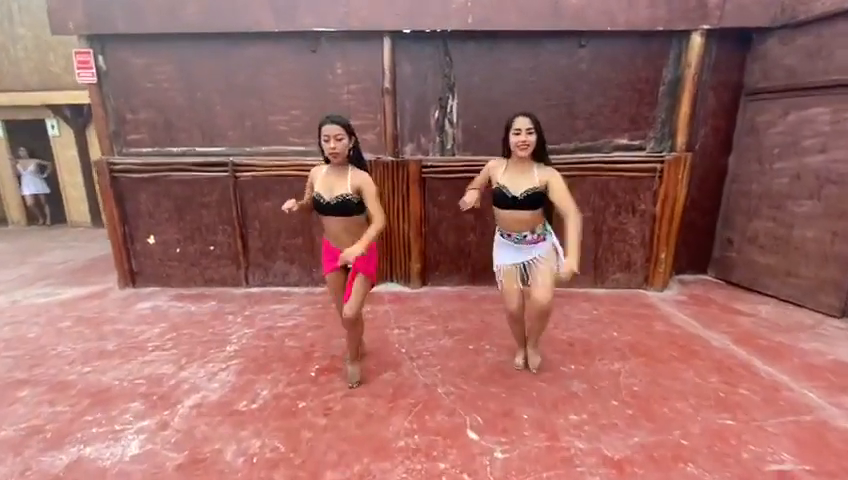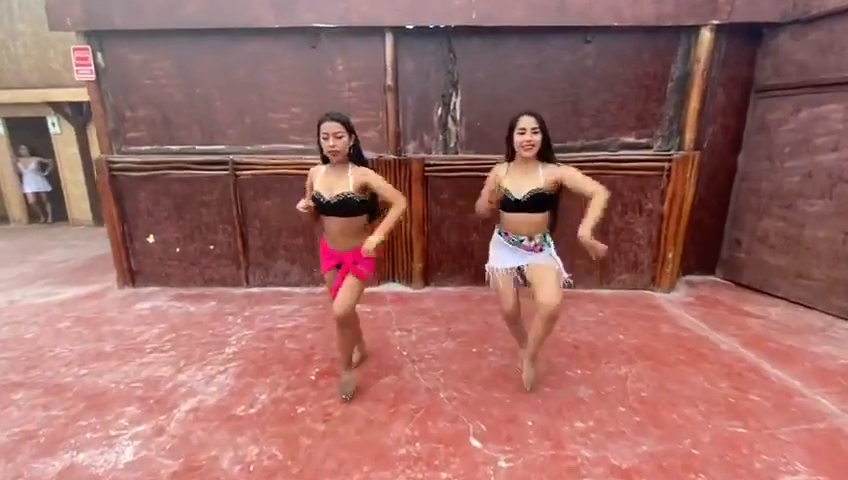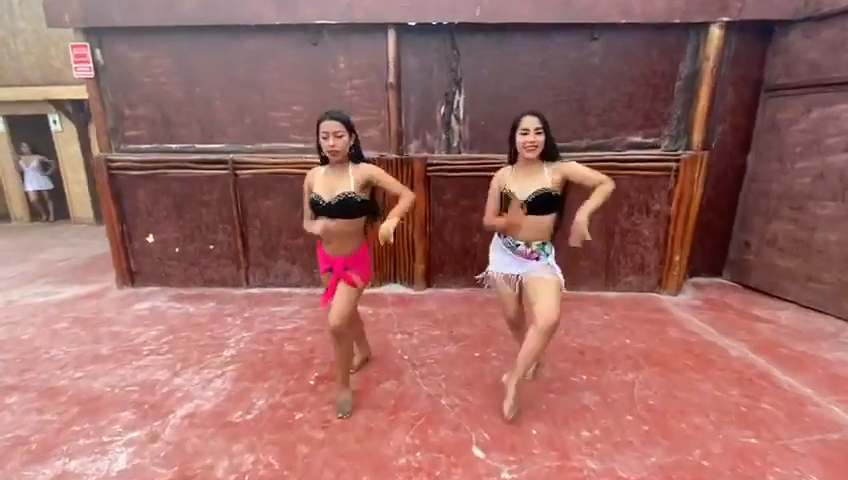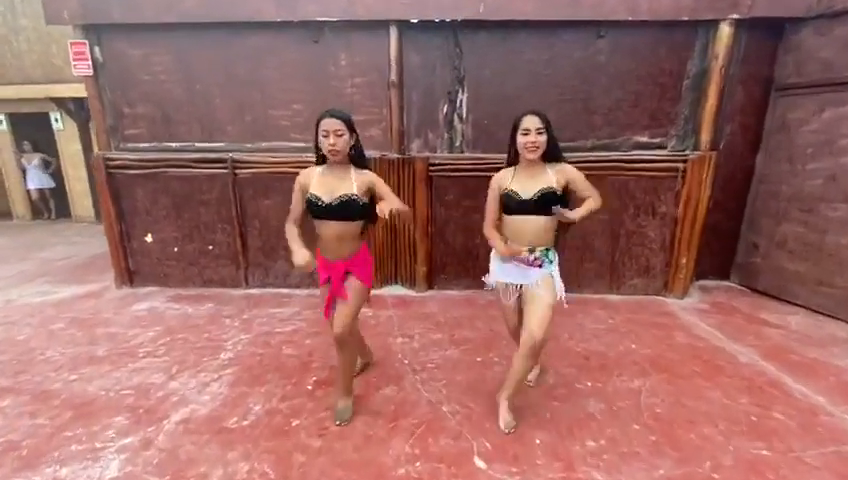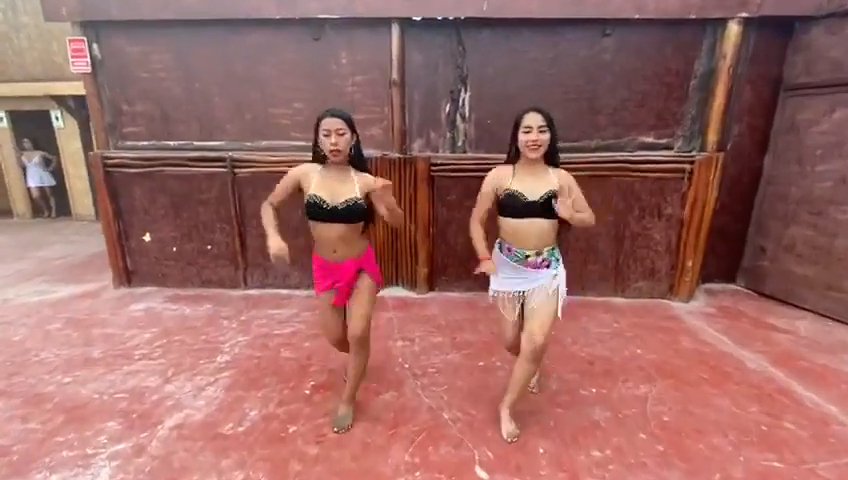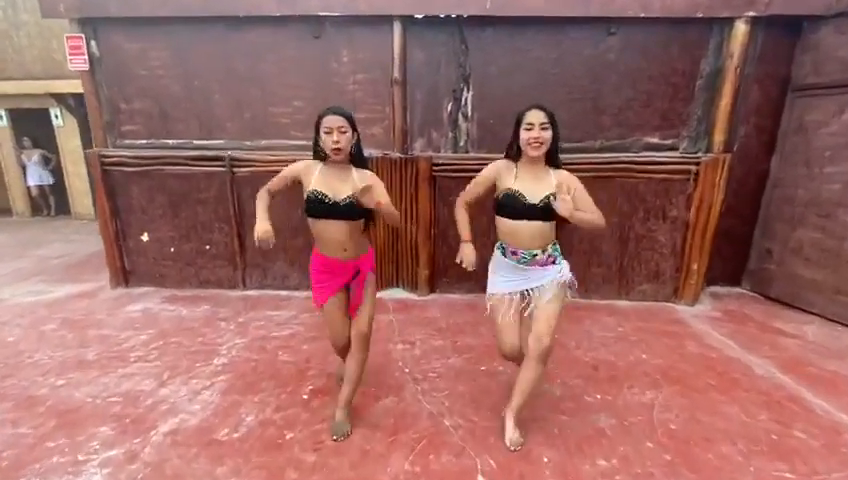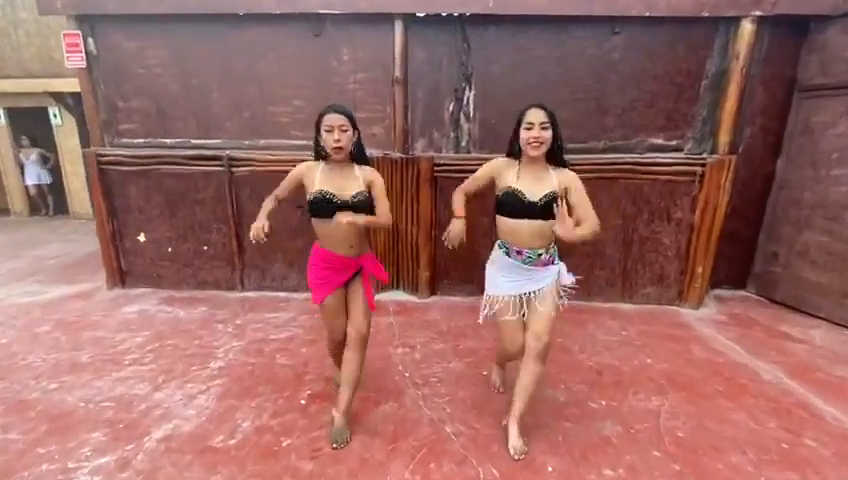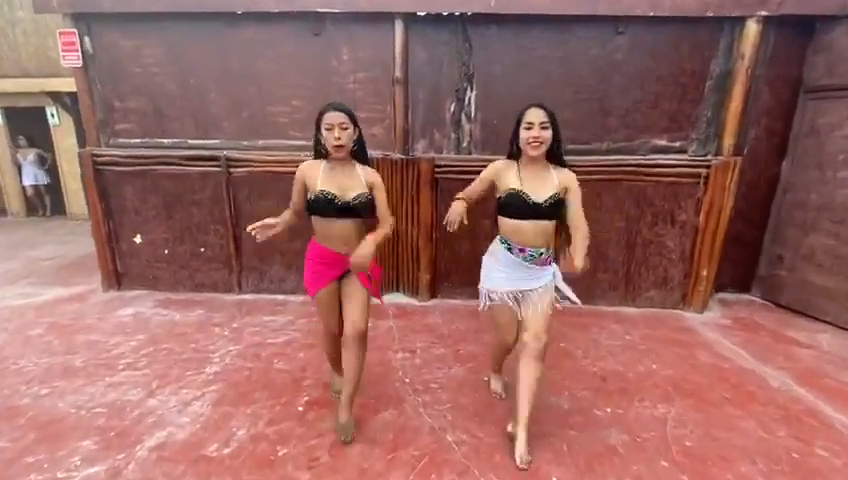
dt=0.1s
person 1, frame 1
left shoulder: (546, 174)
right shoulder: (494, 167)
left elbow: (572, 213)
right elbow: (473, 187)
left wrist: (572, 255)
right wrist: (470, 198)
left hip: (541, 245)
right hip: (506, 246)
left knee: (542, 302)
right knee: (513, 309)
left ankle: (533, 346)
right ankle: (521, 347)
person 1, frame 2
left shoulder: (554, 171)
right shoulder: (500, 172)
left elbow: (599, 192)
right elbow: (482, 210)
left wrist: (586, 229)
right wrist: (488, 201)
left hip: (538, 250)
right hip: (504, 248)
left knee: (551, 305)
right knee: (509, 311)
left ankle: (529, 357)
right ankle: (525, 350)
person 1, frame 3
left shoulder: (560, 170)
right shoulder: (502, 176)
left elbow: (606, 184)
right elbow: (488, 221)
left wrist: (583, 216)
right wrist: (509, 219)
left hip: (541, 258)
right hip: (504, 255)
left knee: (547, 319)
right knee: (513, 317)
left ankle: (512, 382)
right ankle: (530, 354)
person 1, frame 4
left shoulder: (561, 172)
right shoulder: (501, 178)
left elbow: (594, 198)
right elbow: (489, 225)
left wrist: (576, 214)
right wrist: (503, 248)
left hip: (543, 266)
right hip: (506, 263)
left knee: (535, 337)
right knee: (514, 327)
left ankle: (504, 397)
right ankle: (531, 362)
person 1, frame 5
left shoulder: (561, 178)
right shoulder: (499, 175)
left elbow: (589, 219)
right elbow: (476, 220)
left wrist: (570, 215)
right wrist: (484, 255)
left hip: (546, 271)
right hip: (507, 267)
left knee: (535, 343)
right knee: (511, 340)
left ankle: (506, 406)
right ankle: (531, 367)
person 1, frame 6
left shoulder: (562, 179)
right shoulder: (499, 170)
left elbow: (598, 220)
right elbow: (462, 203)
left wrist: (570, 213)
right wrist: (466, 242)
left hip: (548, 269)
right hip: (506, 269)
left knee: (541, 345)
right knee: (510, 348)
left ankle: (510, 414)
right ankle: (527, 368)
person 1, frame 7
left shoulder: (566, 178)
right shoulder: (501, 168)
left elbow: (592, 225)
right elbow: (462, 190)
left wrist: (572, 233)
right wrist: (457, 220)
left hip: (547, 270)
right hip: (507, 269)
left knee: (537, 346)
right knee: (513, 347)
left ankle: (514, 422)
right ankle: (498, 365)
person 1, frame 8
left shoulder: (565, 178)
right shoulder: (501, 170)
left elbow: (579, 228)
right elbow: (466, 196)
left wrist: (577, 255)
right wrist: (458, 204)
left hip: (542, 270)
right hip: (504, 265)
left knee: (535, 344)
right knee: (507, 339)
right ankle: (495, 373)
person 2, frame 1
left shoulder: (361, 179)
right shoulder: (316, 174)
left elbow: (379, 221)
right elbow: (307, 206)
left wrist: (359, 245)
right wrist: (295, 204)
left hip: (361, 252)
right hip: (332, 253)
left knee: (351, 313)
right knee: (342, 311)
left ankle: (354, 360)
right ankle: (355, 348)
person 2, frame 2
left shoulder: (361, 175)
right shoulder: (315, 174)
left elbow: (399, 202)
left wrist: (377, 235)
right wrist: (305, 206)
left hip: (359, 254)
right hip: (329, 253)
left knee: (341, 312)
right knee: (342, 310)
left ankle: (347, 369)
right ankle: (360, 348)
person 2, frame 3
left shoulder: (365, 173)
right shoulder: (313, 177)
left elbow: (408, 195)
right elbow: (307, 221)
left wrist: (392, 219)
right wrist: (314, 226)
left hip: (356, 259)
right hip: (326, 257)
left knee: (337, 323)
right knee: (348, 316)
left ankle: (344, 387)
right ankle: (364, 351)
person 2, frame 4
left shoulder: (365, 178)
right shoulder: (306, 177)
left elbow: (404, 212)
right elbow: (292, 222)
left wrist: (392, 206)
right wrist: (297, 250)
left hip: (356, 263)
right hip: (324, 264)
left knee: (342, 330)
right knee: (342, 323)
left ankle: (345, 394)
right ankle: (364, 356)
person 2, frame 5
left shoulder: (366, 180)
right shoulder: (305, 174)
left elbow: (397, 221)
right elbow: (268, 205)
left wrist: (388, 203)
right wrist: (274, 238)
left hip: (362, 266)
right hip: (326, 266)
left knee: (358, 333)
right knee: (335, 337)
left ankle: (347, 400)
right ankle: (357, 362)
person 2, frame 6
left shoulder: (366, 178)
right shoulder: (304, 170)
left elbow: (395, 220)
right elbow: (265, 192)
left wrist: (378, 203)
right wrist: (262, 220)
left hip: (362, 265)
right hip: (325, 266)
left knee: (361, 333)
right knee: (340, 339)
left ankle: (343, 406)
right ankle: (350, 366)
person 2, frame 7
left shoulder: (369, 175)
right shoulder: (306, 171)
left elbow: (385, 219)
right elbow: (275, 198)
left wrist: (359, 220)
right wrist: (262, 218)
left hip: (362, 263)
right hip: (326, 264)
left knee: (359, 334)
right knee: (337, 334)
left ankle: (341, 413)
right ankle: (340, 369)
person 2, frame 8
left shoulder: (369, 176)
right shoulder: (308, 171)
left elbow: (387, 223)
right elbow: (295, 213)
left wrist: (371, 242)
right wrist: (278, 223)
left hip: (357, 262)
right hip: (321, 260)
left knee: (356, 330)
right knee: (332, 331)
left ankle: (345, 407)
right ankle: (337, 373)
